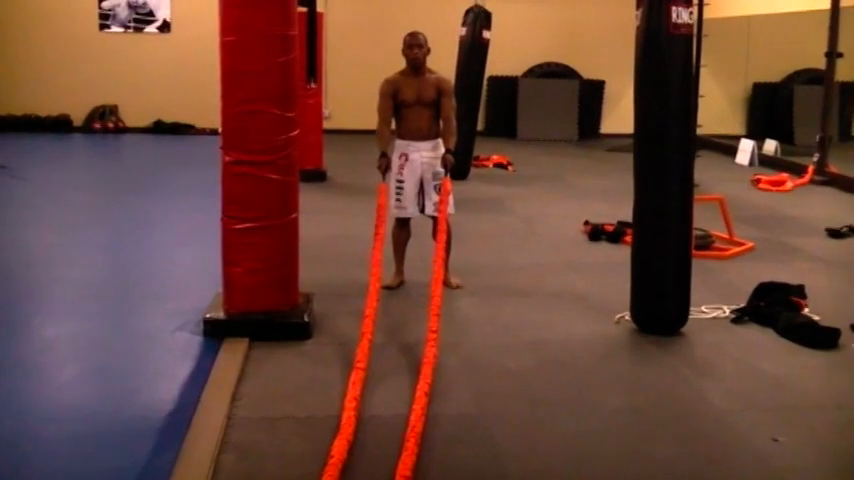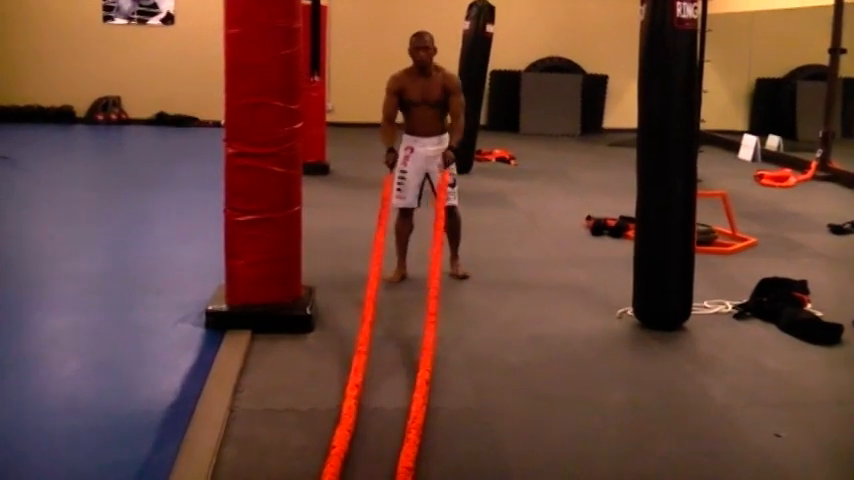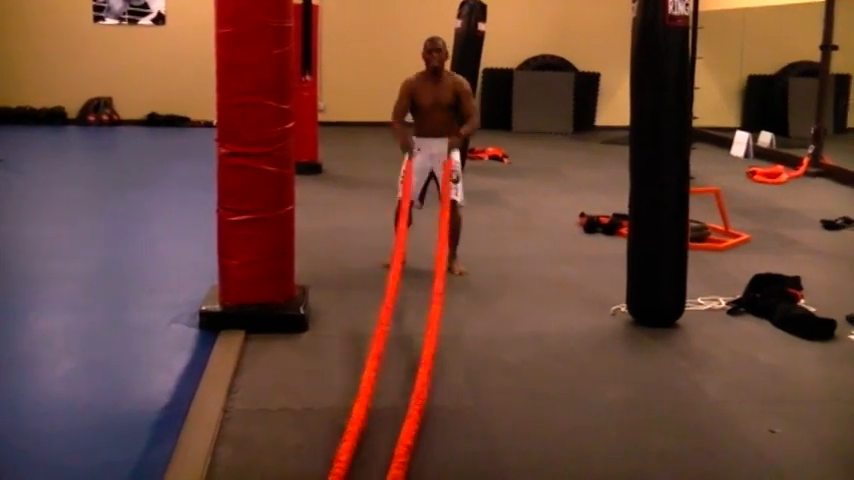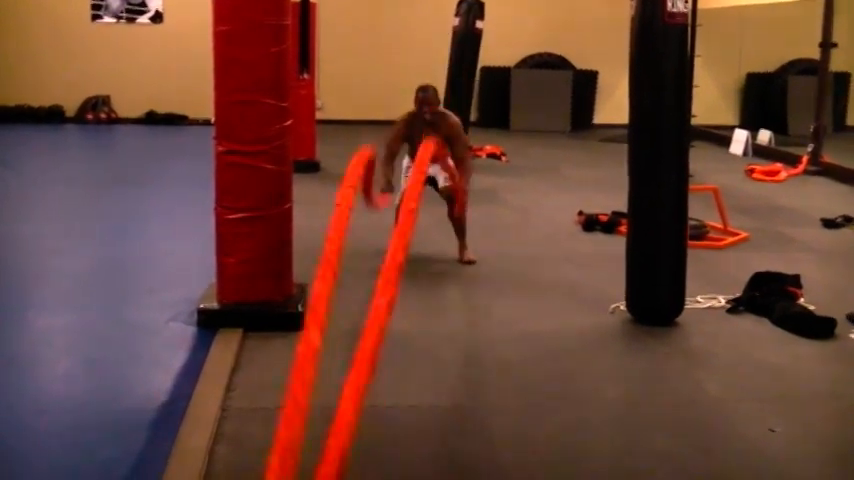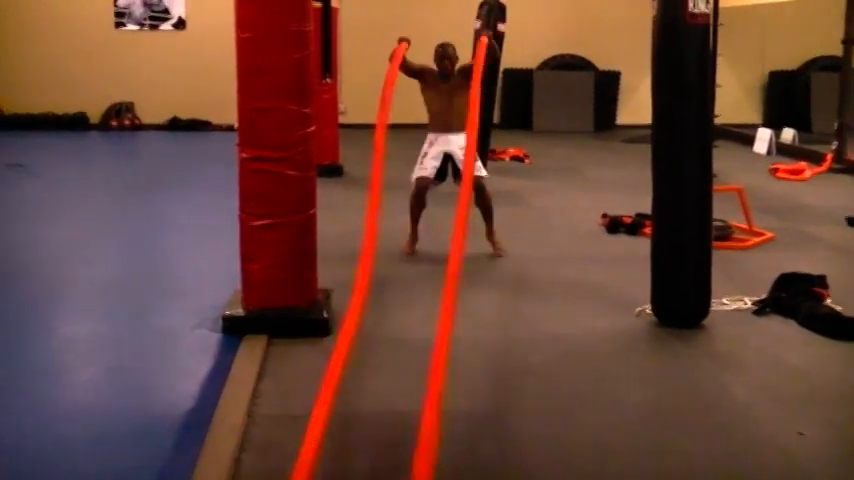
dt=0.5s
person 1, frame 1
left shoulder: (442, 83)
right shoulder: (391, 84)
left elbow: (449, 120)
right elbow: (384, 122)
left wrist: (449, 150)
right wrist: (383, 153)
left hip: (434, 151)
right hip: (404, 151)
left knee: (440, 215)
right knee: (401, 216)
left ankle: (445, 271)
right ankle: (399, 272)
person 1, frame 2
left shoulder: (449, 80)
right shoulder: (397, 81)
left elbow: (457, 118)
right elbow: (388, 120)
left wrist: (451, 147)
right wrist: (390, 149)
left hip: (440, 145)
right hip: (411, 146)
left knee: (450, 207)
right knee: (404, 208)
left ankle: (455, 260)
right ankle: (401, 266)
person 1, frame 3
left shoulder: (459, 84)
right shoulder: (411, 84)
left elbow: (473, 118)
right elbow: (397, 119)
left wrist: (460, 135)
right wrist: (404, 139)
left hip: (447, 147)
right hip: (418, 146)
left knee: (452, 203)
left ankle: (452, 257)
person 1, frame 4
left shoulder: (451, 123)
right shoulder: (405, 123)
left elbow: (463, 159)
right elbow: (389, 156)
left wrist: (464, 185)
right wrist: (387, 181)
left hip: (442, 165)
right hip: (415, 164)
left knee: (453, 196)
left ankle: (463, 248)
person 1, frame 5
left shoulder: (466, 73)
right shoulder: (425, 74)
right elbow: (398, 64)
left wrist: (488, 43)
left hip: (462, 140)
right hip: (435, 140)
left knee: (479, 184)
right knee: (420, 185)
left ankle: (491, 233)
right ankle: (413, 234)
